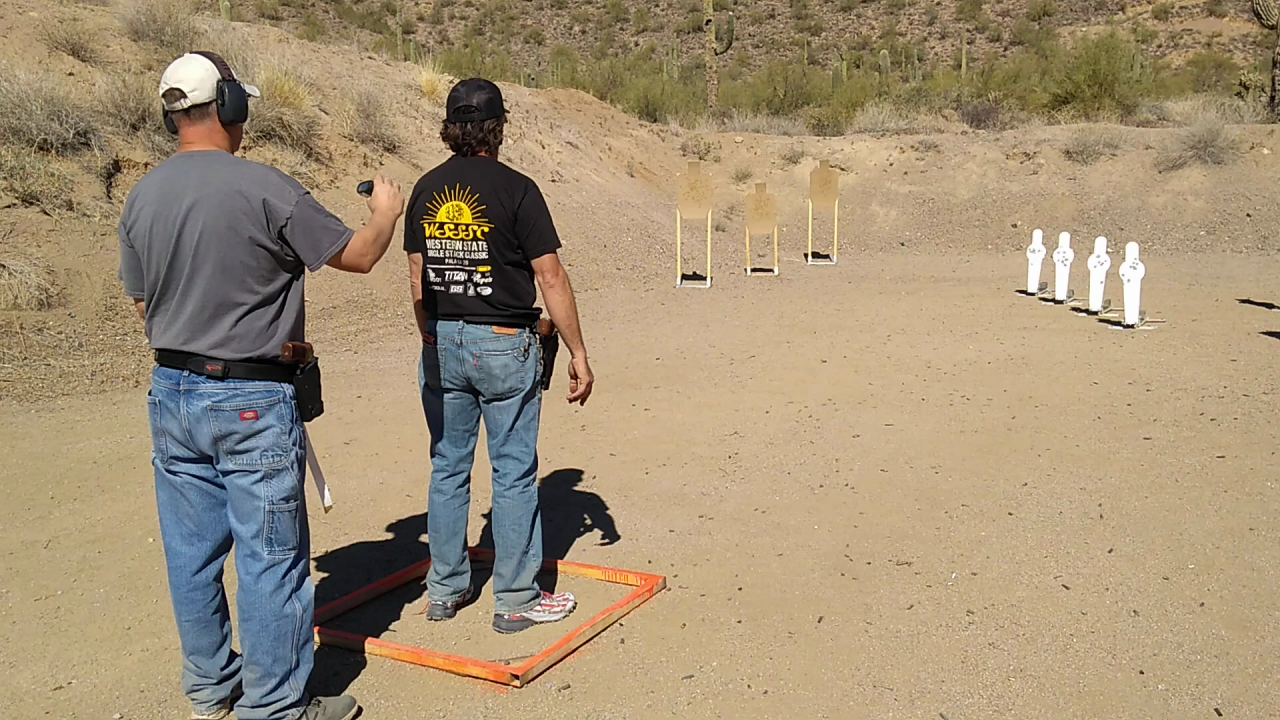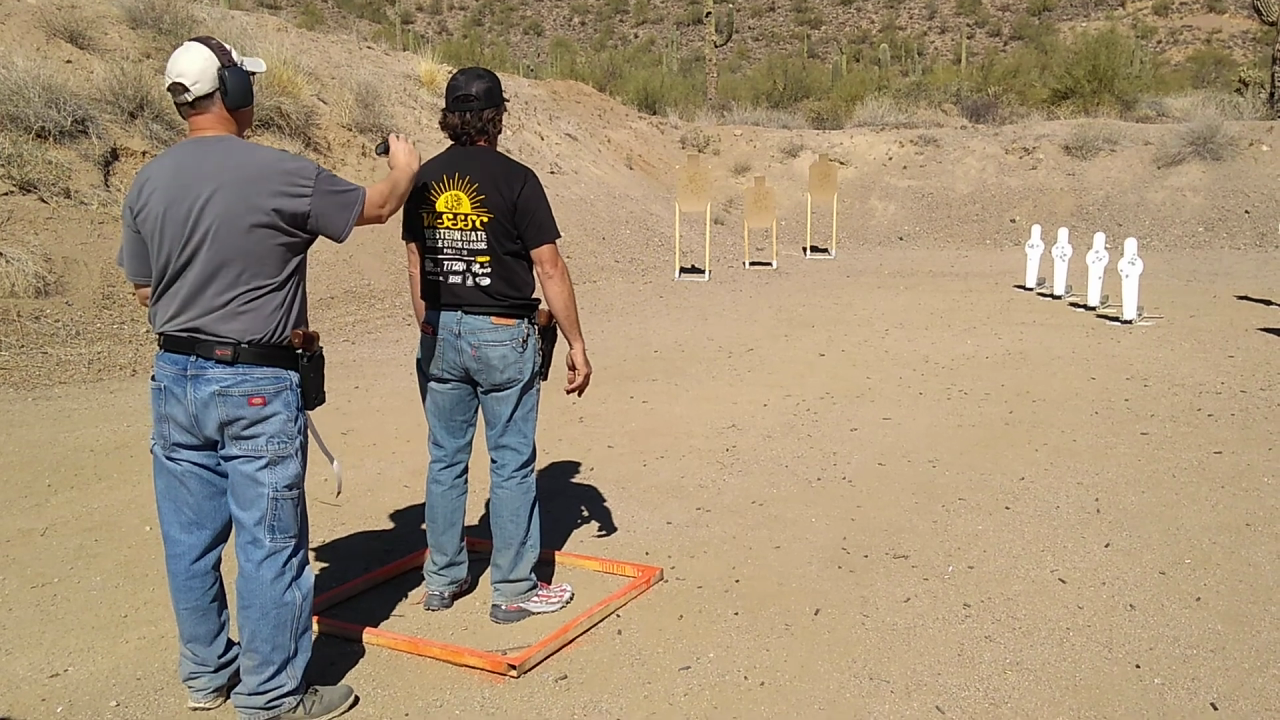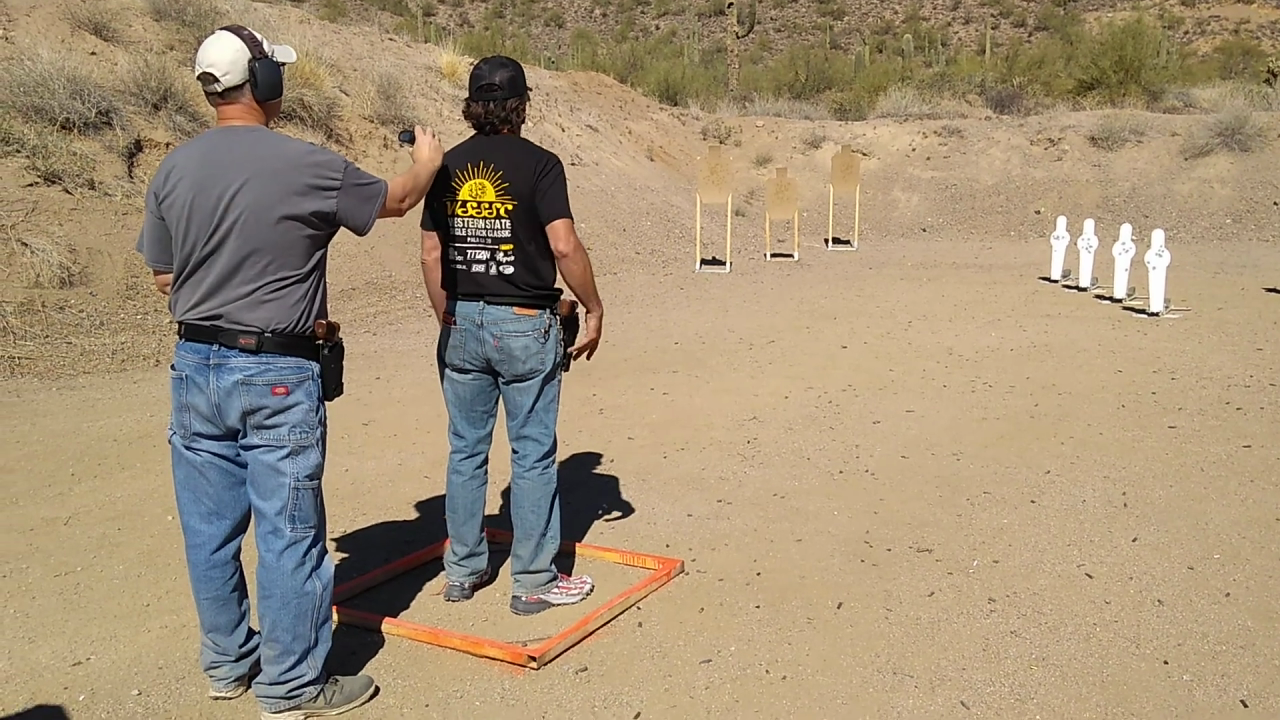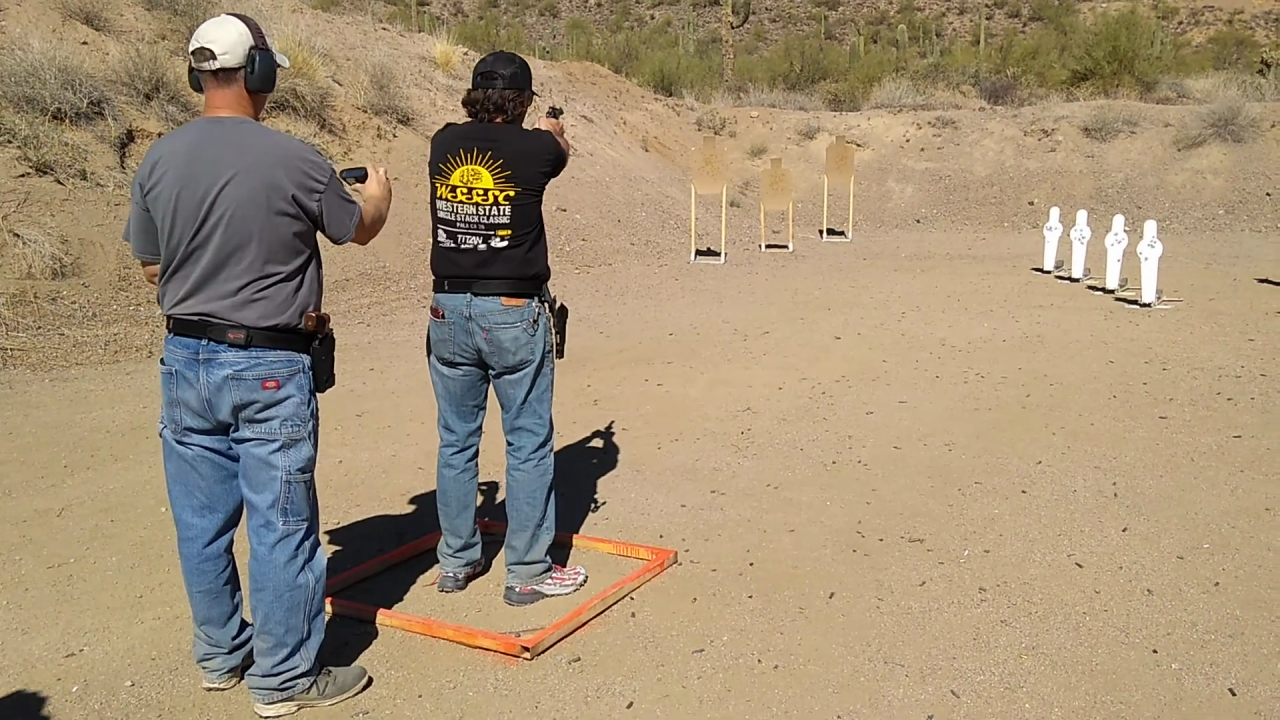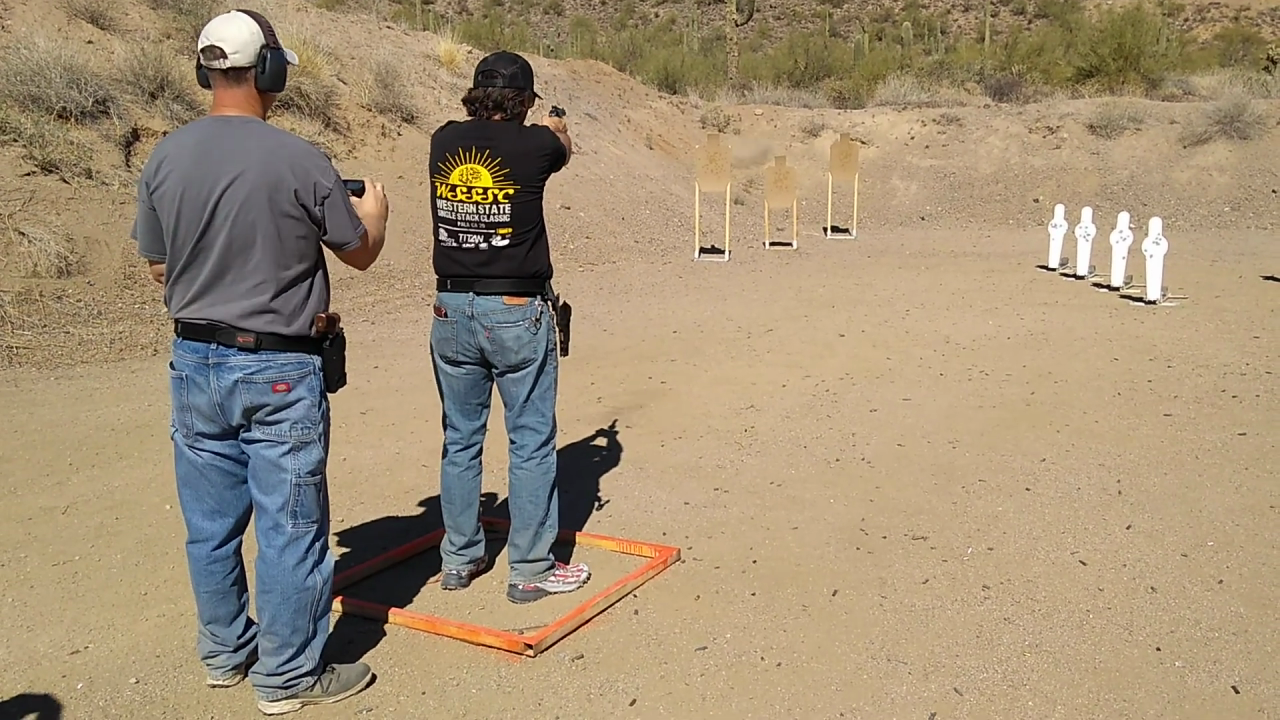
dt=1s
person 1, frame 1
left shoulder: (140, 196)
right shoulder: (264, 189)
left elbow: (143, 302)
right elbow: (359, 255)
right wrist: (387, 211)
left hip: (172, 392)
right hip: (251, 401)
left knee: (191, 549)
right knee: (270, 555)
person 1, frame 2
left shoulder: (146, 182)
right shoulder: (281, 174)
left elbow: (144, 290)
right elbow: (375, 207)
right wrist: (405, 170)
left hip: (174, 377)
right hip: (255, 386)
left knee: (190, 538)
right knee: (268, 544)
person 1, frame 3
left shoulder: (172, 170)
right shoulder: (307, 166)
left elbow: (164, 277)
right elbow: (395, 199)
right wrist: (428, 161)
left hip: (195, 366)
right hip: (277, 375)
left knee: (210, 526)
right knee: (288, 532)
left ankle: (227, 662)
person 1, frame 4
left shoulder: (157, 159)
right shoulder: (293, 159)
left elbow: (152, 268)
right elbow: (359, 230)
right wrist: (379, 195)
left hip: (185, 360)
right hip: (268, 368)
left knee: (201, 521)
right knee: (281, 525)
left ankle: (220, 654)
person 1, frame 5
left shoulder: (164, 158)
right shoulder: (299, 160)
left elbow: (159, 267)
right elbow: (360, 254)
right wrist: (373, 212)
left hip: (194, 362)
right hip: (278, 370)
left knee: (210, 525)
right knee: (289, 527)
left ankle: (225, 651)
person 2, frame 1
left shoulder: (426, 190)
right shoulder: (515, 189)
left elbow: (417, 276)
right elbow: (551, 278)
right wrist: (578, 353)
left hip: (442, 343)
right hip: (504, 343)
left knee: (448, 468)
right knee: (514, 473)
left ankle: (445, 589)
right ankle: (517, 600)
person 2, frame 2
left shoulder: (424, 179)
right shoulder: (515, 179)
left elbow: (415, 264)
right elbow: (549, 268)
right wrist: (576, 344)
left hip: (441, 333)
right hip: (502, 334)
left knee: (445, 460)
right knee: (511, 464)
left ankle: (442, 579)
right ankle: (513, 590)
person 2, frame 3
left shoulder: (446, 165)
right shoulder: (538, 164)
left elbow: (431, 255)
right elbow: (565, 248)
right wrist: (593, 309)
left hip: (462, 322)
right hip: (525, 323)
left knee: (466, 450)
right knee: (533, 455)
left ankle: (463, 570)
right ankle: (534, 582)
person 2, frame 4
left shoulder: (444, 143)
right shoulder: (535, 147)
left hip: (449, 310)
right hip: (514, 313)
left knee: (456, 441)
right knee: (528, 445)
left ankle: (456, 561)
right ankle: (528, 572)
person 2, frame 5
left shoulder: (443, 141)
right shoulder: (534, 144)
right elbow: (564, 150)
right wrist: (556, 129)
left hip: (452, 309)
right hip: (516, 312)
left knee: (459, 440)
right knee: (531, 442)
left ankle: (459, 558)
right ankle: (531, 570)
